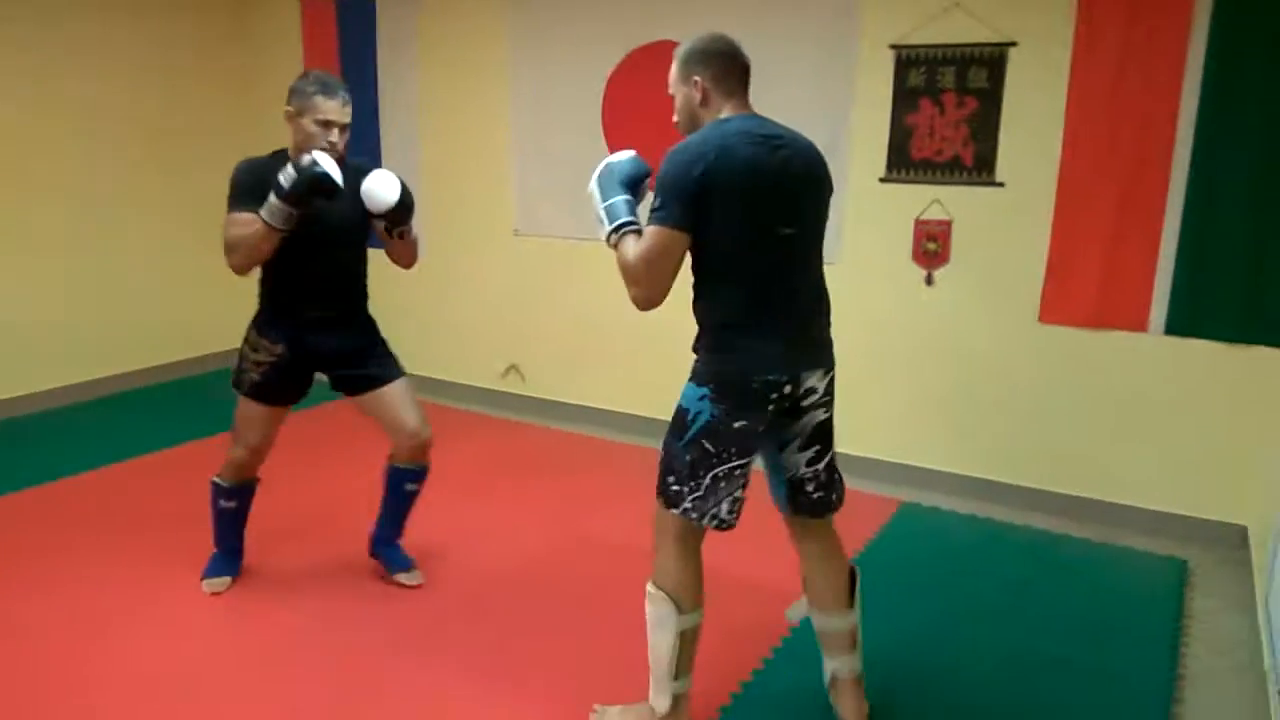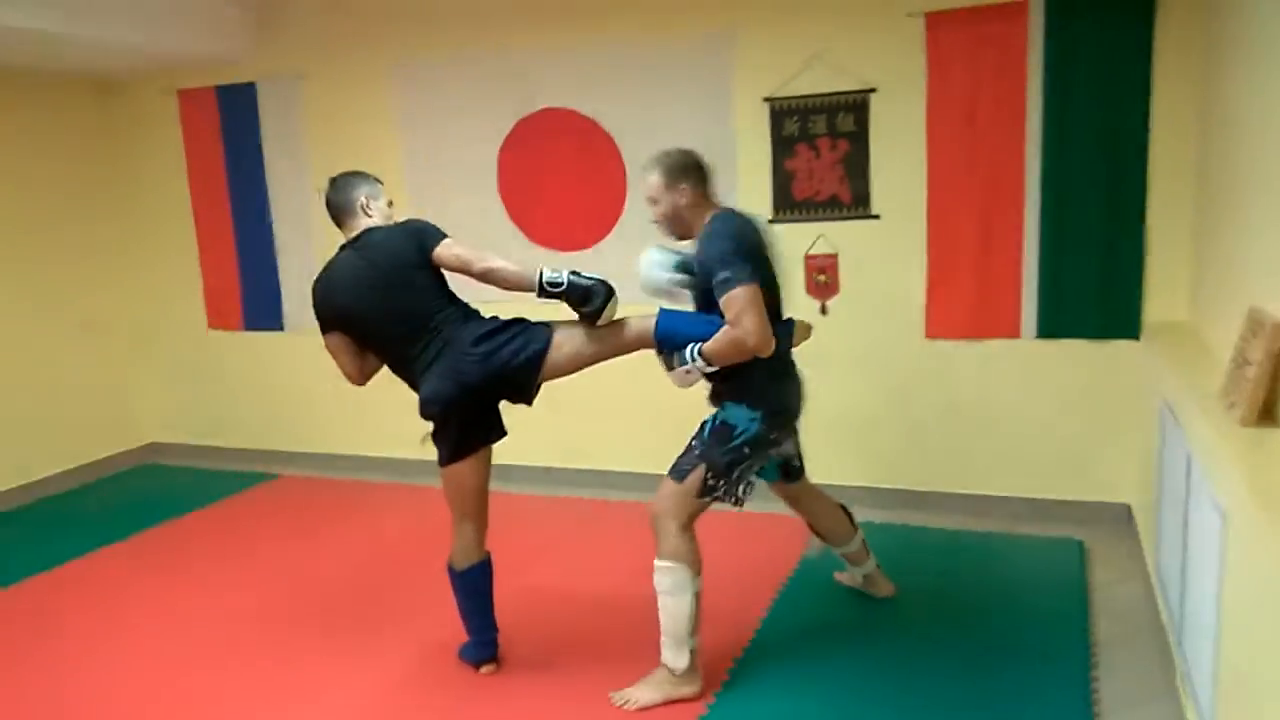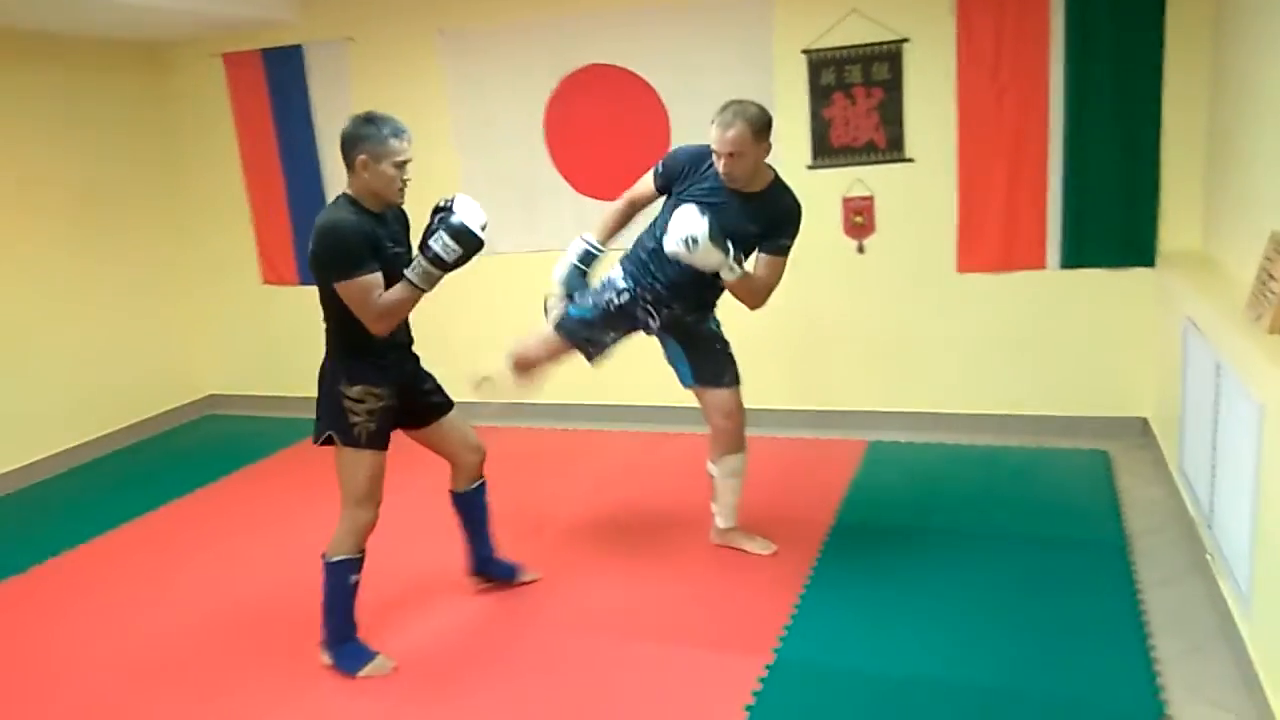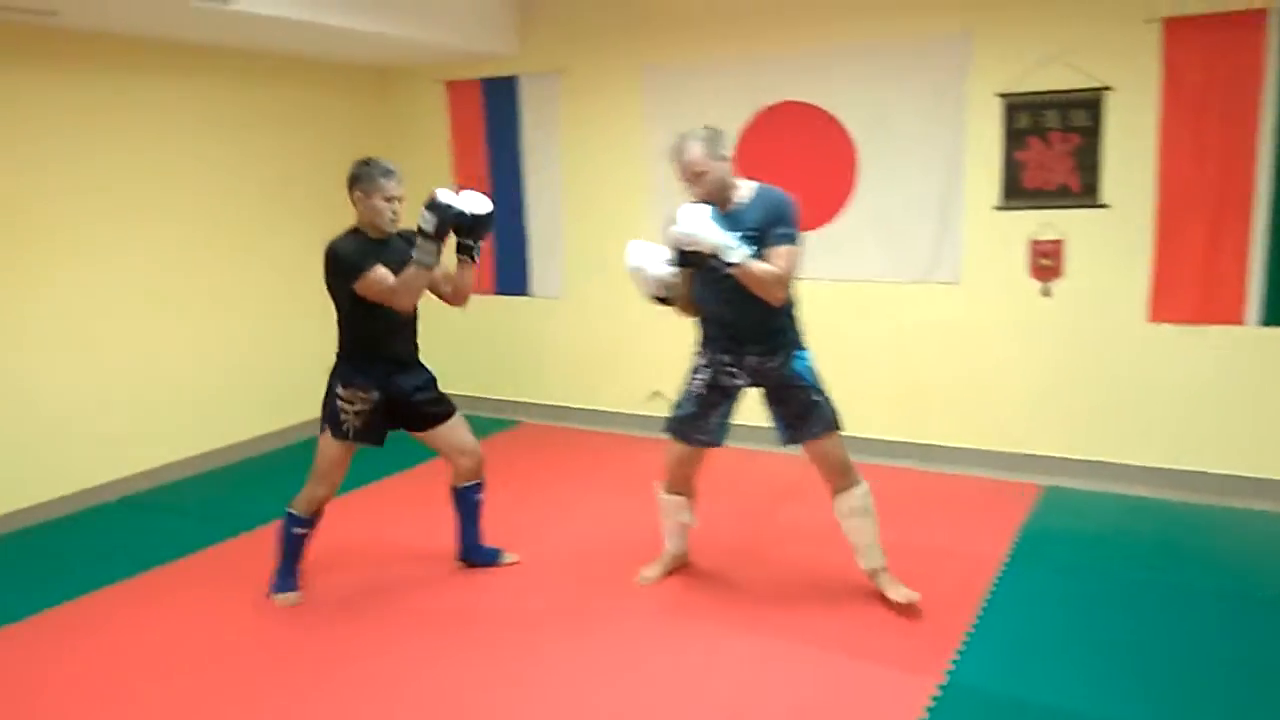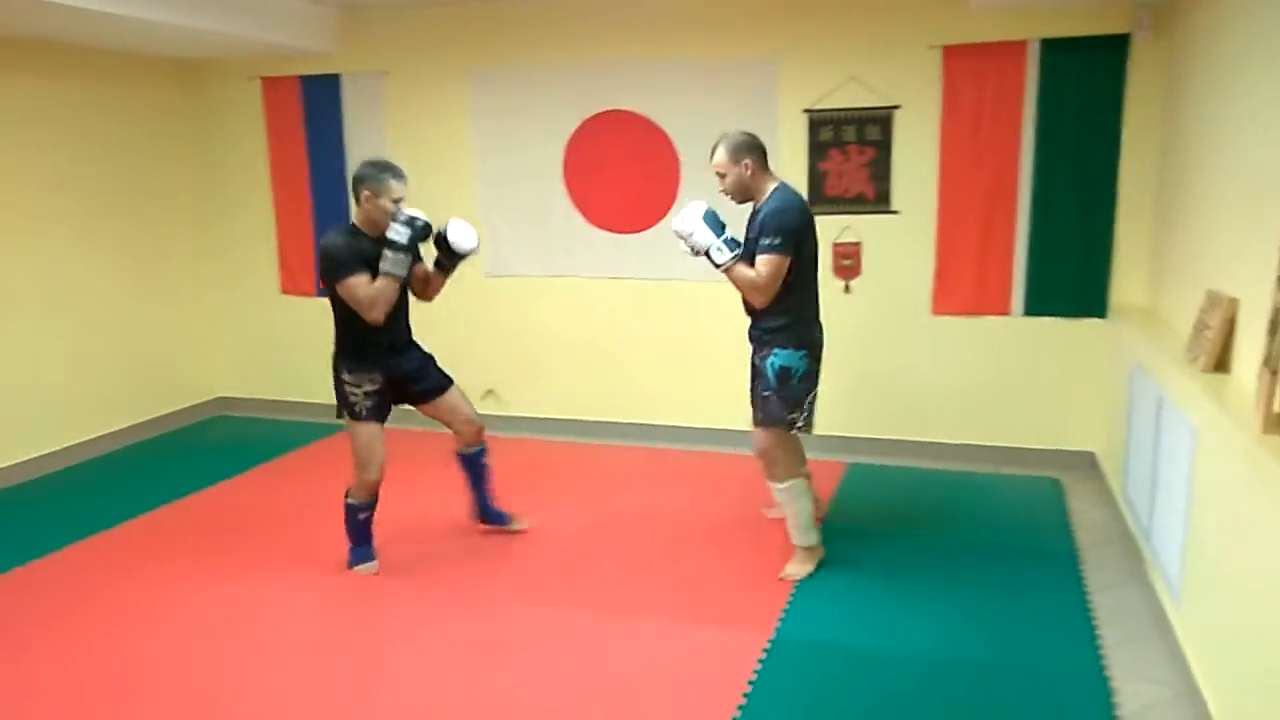
dt=1s
person 1, frame 1
left shoulder: (691, 159)
right shoulder: (807, 157)
left elbow: (646, 290)
left wrist: (617, 209)
left hip: (732, 376)
right hip: (809, 369)
left knee: (675, 534)
right knee: (813, 528)
person 1, frame 2
left shoulder: (718, 245)
right shoulder: (733, 228)
left elbow: (752, 337)
left wrist: (695, 357)
right wrist: (689, 275)
left hip: (752, 402)
right hip: (774, 393)
left knee: (669, 513)
right knee: (793, 487)
left ankle: (678, 670)
right ankle: (868, 574)
person 1, frame 3
left shoulder: (782, 210)
right shoulder: (689, 161)
left elbow: (756, 296)
right elbow: (629, 202)
left wrist: (720, 262)
right wrist: (583, 252)
left hip: (689, 314)
right hip: (634, 284)
left knee: (729, 420)
right knee: (532, 356)
left ankle: (726, 527)
person 1, frame 4
left shoulder: (774, 205)
right shoulder: (692, 223)
left elbow: (778, 288)
right elbow: (690, 306)
left wrist: (723, 246)
right wrist: (663, 288)
left hip: (779, 353)
right hip: (718, 357)
left knee: (834, 462)
right knee: (678, 462)
left ankle: (878, 570)
right ankle: (675, 551)
person 1, frame 5
left shoulder: (782, 210)
right shoulder: (766, 206)
left elbow: (760, 289)
left wrist: (714, 246)
right wrist: (715, 246)
left hip: (788, 342)
right hip: (769, 337)
left knee: (770, 445)
right knee: (775, 434)
left ankle: (808, 545)
right ankle: (807, 503)
person 2, frame 1
left shoulder: (362, 177)
right shoulder: (255, 175)
left elbow: (405, 259)
right elbow: (239, 259)
left wrist: (398, 220)
right wrist: (285, 200)
left hip: (351, 332)
right hip: (280, 334)
left knee: (413, 437)
right knee: (244, 457)
left ankle: (386, 544)
right ankle: (226, 554)
person 2, frame 2
left shoulder: (326, 287)
right shoulder: (407, 235)
left elbow: (358, 372)
right elbow: (480, 265)
right wrist: (561, 283)
left hip: (445, 391)
right hip: (486, 350)
left knee: (467, 525)
right knee: (631, 330)
left ankle: (482, 646)
person 2, frame 3
left shoulder: (390, 214)
right shoulder: (340, 229)
right elbow: (379, 318)
left wrist: (437, 252)
right wrist: (433, 264)
left hip: (400, 367)
right hip: (357, 382)
left knee: (469, 454)
right knee: (360, 516)
left ankle: (487, 563)
right ankle: (338, 641)
person 2, frame 4
left shoulder: (405, 244)
right shoulder: (344, 253)
left elbow: (455, 296)
right elbow: (402, 297)
left wrist: (469, 243)
right wrist: (428, 241)
left hip: (409, 375)
right hip: (359, 383)
left knee: (470, 458)
right knee: (322, 489)
left ankle: (472, 549)
right ankle: (285, 574)
person 2, frame 5
left shoulder: (399, 235)
right shoulder: (338, 248)
left elbow: (425, 291)
right elbow: (373, 311)
left wrist: (448, 259)
right wrist: (396, 254)
left hip: (407, 355)
right hip: (361, 369)
left knee: (471, 427)
right knee: (370, 475)
left ankle: (486, 511)
right ankle: (359, 546)
